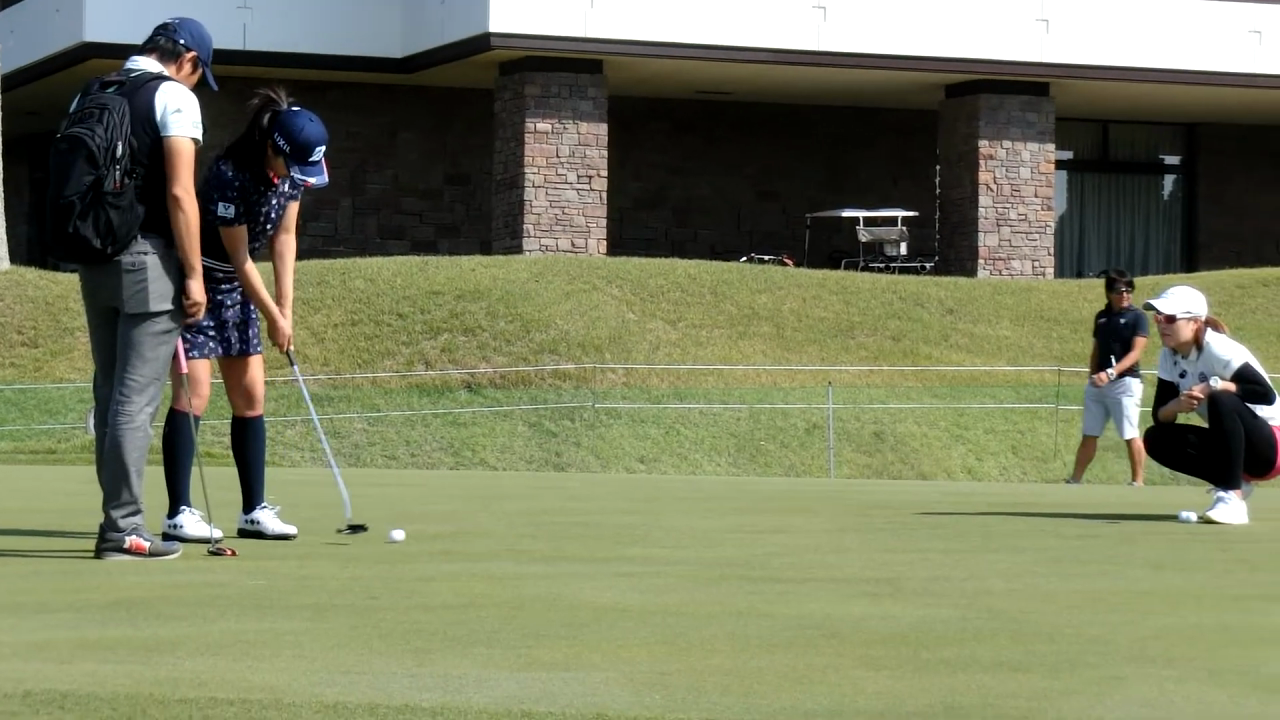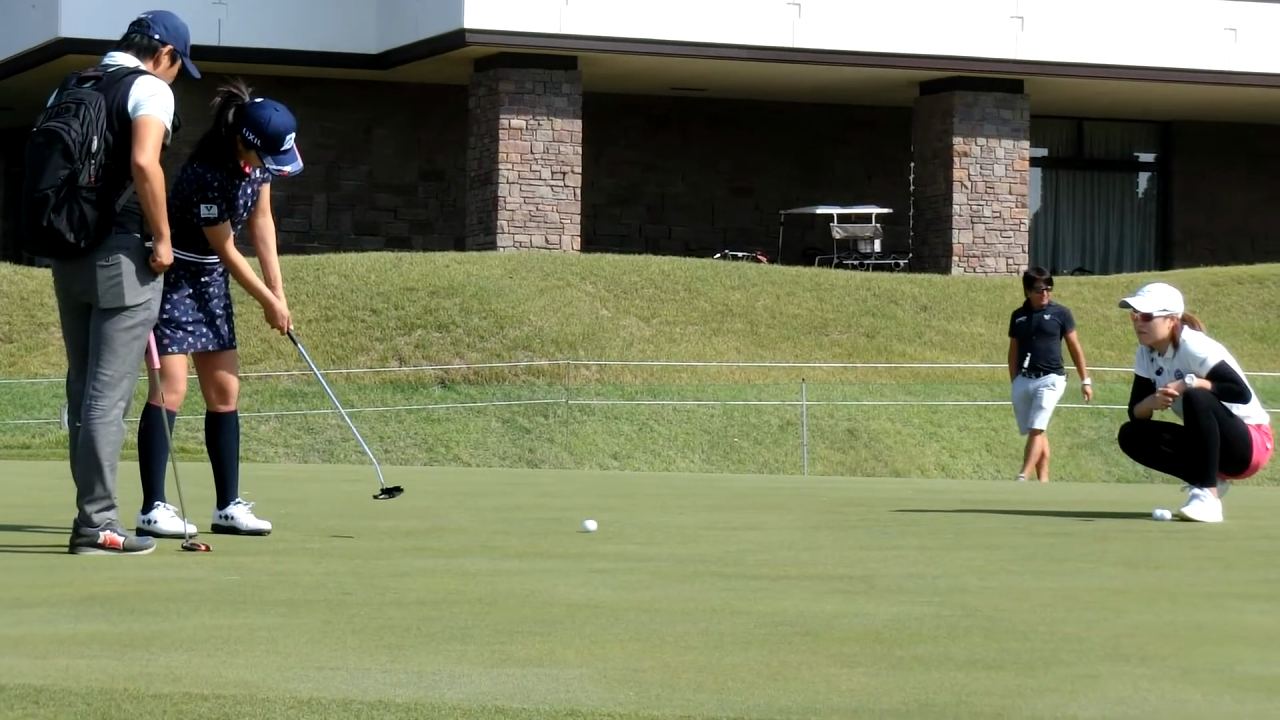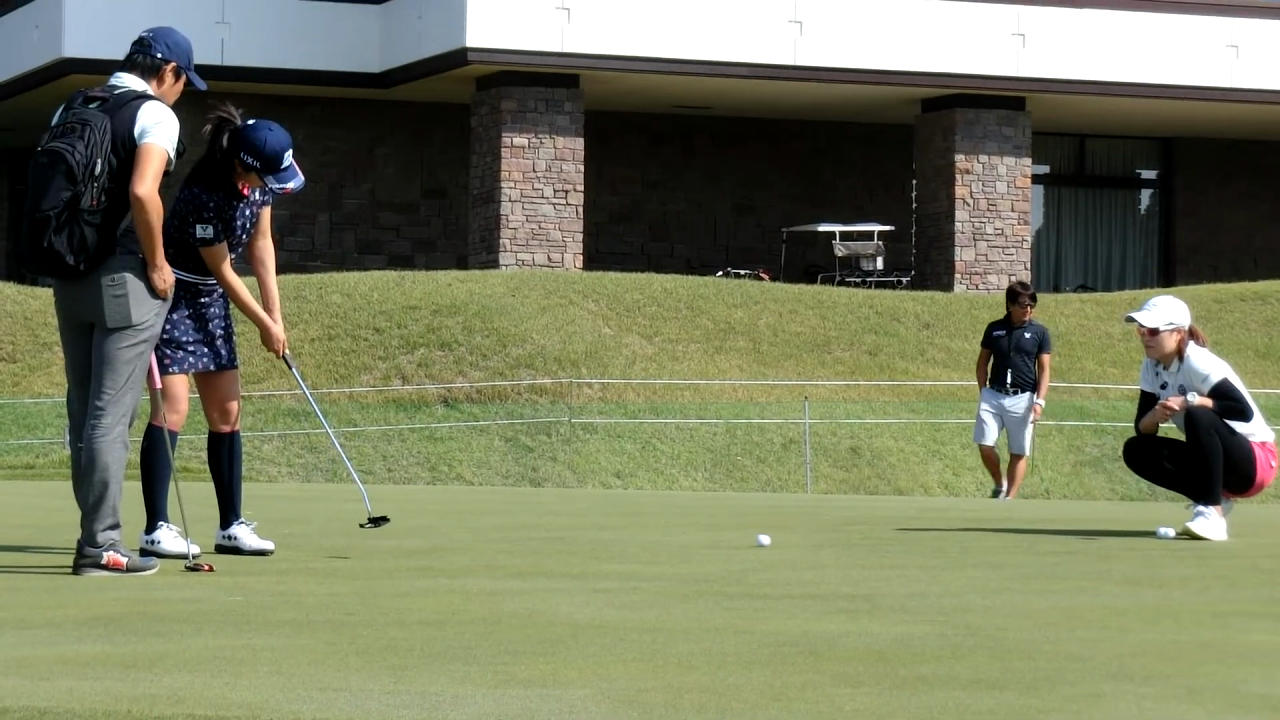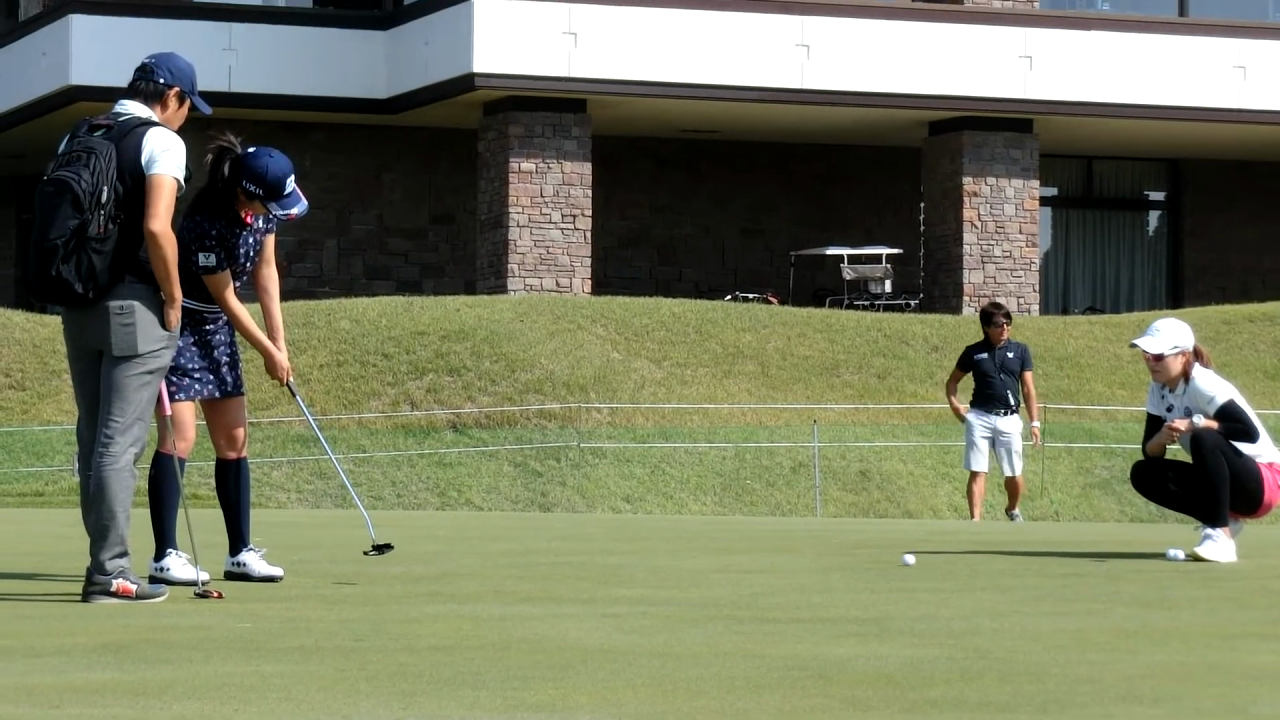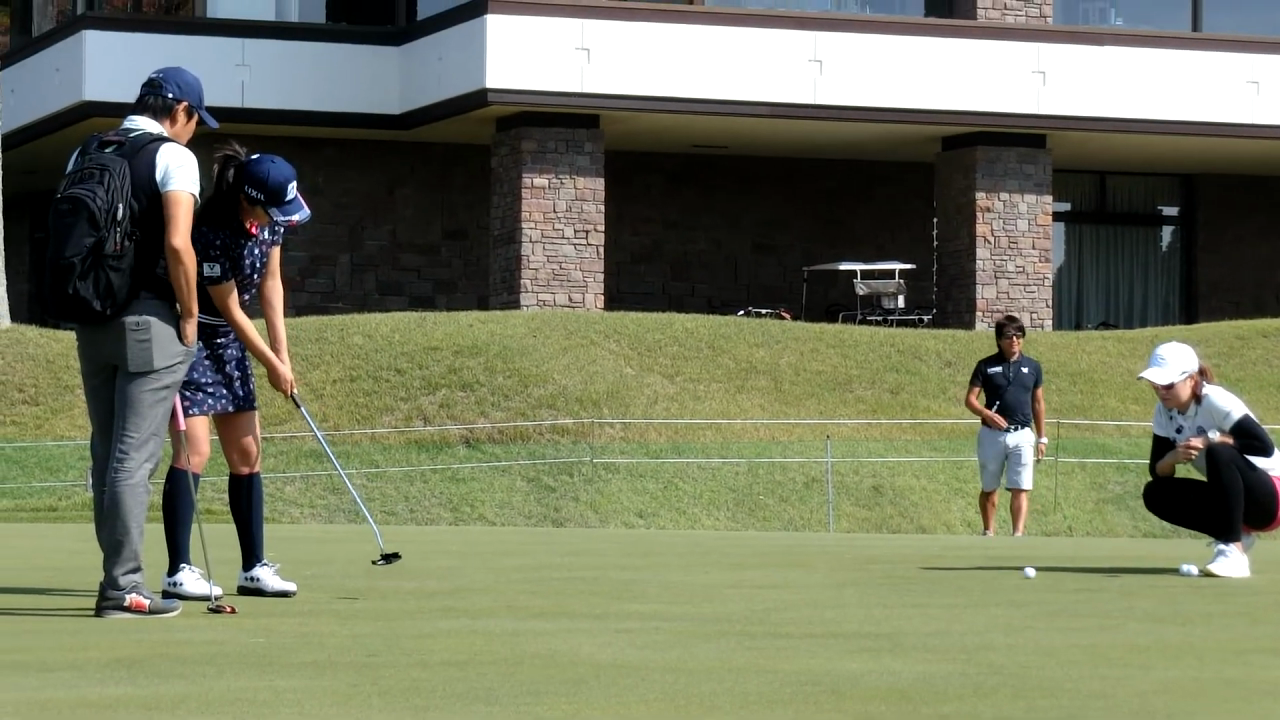
dt=0.5s
person 1, frame 1
right shoulder: (175, 96)
right elbow: (179, 193)
right wrist: (194, 273)
left hip: (96, 259)
right hip: (148, 257)
left knee: (110, 393)
right knee: (135, 398)
left ankle: (117, 517)
right ankle: (122, 528)
person 1, frame 2
right shoulder: (149, 88)
right elbow: (143, 162)
right wrist: (162, 238)
left hip: (68, 253)
right hip: (120, 252)
left knee: (83, 389)
right knee: (108, 394)
left ankle: (93, 512)
right ankle: (97, 524)
person 1, frame 3
left shoulder: (71, 108)
right shoulder: (154, 113)
right elbow: (142, 192)
right wrist: (157, 264)
left hip: (70, 275)
right hip: (122, 275)
left knee: (84, 410)
right knee: (110, 414)
left ankle: (96, 532)
right ankle: (100, 544)
person 1, frame 4
right shoulder: (161, 139)
right elbow: (156, 228)
right wrist: (173, 300)
left hip: (79, 304)
right hip: (131, 303)
left knee: (93, 438)
right knee: (119, 441)
left ankle: (106, 560)
right ankle: (109, 571)
person 1, frame 5
left shoulder: (86, 154)
right shoulder: (173, 156)
right elbow: (177, 245)
right wrist: (189, 316)
left hip: (93, 320)
right hip: (147, 320)
left knee: (107, 453)
right knee: (133, 456)
left ankle: (117, 577)
right ankle: (122, 587)
person 2, frame 1
left shoulder: (293, 173)
right shoulder: (230, 174)
left elbow: (285, 236)
right elbow: (240, 256)
left wrist: (287, 307)
right wrist: (273, 315)
left hip: (238, 285)
right hip: (196, 281)
left knee: (251, 397)
right knee: (194, 394)
left ankle: (255, 509)
right ankle: (179, 513)
person 2, frame 2
left shoulder: (259, 158)
right shoulder: (206, 173)
left elbow: (261, 220)
right elbow: (227, 249)
left wrist: (278, 288)
right wrist: (268, 301)
left hip: (212, 278)
right hip: (174, 275)
left knee: (225, 392)
right knee: (171, 389)
left ankle: (229, 505)
right ankle: (153, 508)
person 2, frame 3
left shoulder: (259, 180)
right shoulder: (203, 193)
left elbow: (261, 243)
right elbow: (223, 270)
left wrist: (276, 313)
right wrist: (265, 325)
left hip: (212, 300)
right hip: (175, 297)
left knee: (227, 413)
right knee: (172, 409)
left ankle: (232, 526)
right ankle: (156, 529)
person 2, frame 4
left shoulder: (264, 208)
right shoulder: (207, 222)
left elbow: (265, 269)
right elbow: (227, 298)
left wrist: (280, 341)
right wrist: (269, 353)
left hip: (217, 327)
right hip: (179, 324)
left knee: (234, 439)
right knee: (180, 436)
left ankle: (241, 552)
right ankle: (165, 556)
person 2, frame 5
left shoulder: (269, 219)
right shoulder: (212, 231)
left elbow: (270, 283)
right elbow: (231, 310)
left wrist: (283, 353)
right wrist: (272, 365)
left hip: (228, 341)
right hip: (190, 339)
left knee: (248, 453)
right knee: (195, 451)
left ankle: (254, 567)
right ankle: (179, 570)
person 3, frame 1
left shoulder: (1219, 349)
right shoulder: (1168, 356)
right elbow: (1159, 416)
left wrist: (1213, 385)
right wrist: (1176, 405)
right hip: (1234, 445)
left knee: (1222, 400)
right knee: (1156, 438)
left ankle: (1233, 498)
right ankle: (1234, 482)
person 3, frame 2
left shoulder: (1195, 347)
right shoulder: (1145, 353)
left elbow: (1242, 393)
right elbow: (1135, 413)
left wrist: (1188, 382)
right wrist: (1151, 402)
right hip: (1209, 444)
left knee: (1197, 397)
right knee: (1131, 435)
left ankle: (1208, 496)
right ankle: (1209, 482)
person 3, frame 3
left shoulder: (1198, 362)
right shoulder: (1151, 367)
left elbow: (1244, 411)
right elbow: (1142, 429)
left wrist: (1190, 400)
right wrist: (1154, 415)
right hip: (1215, 460)
left knee: (1198, 416)
right knee: (1135, 450)
left ankle: (1212, 514)
right ankle: (1214, 499)
person 3, frame 4
left shoulder: (1203, 384)
right shoulder: (1159, 390)
left elbow: (1250, 432)
right elbow: (1150, 453)
left wrist: (1195, 422)
right wrist: (1160, 438)
right hip: (1222, 482)
left knee: (1204, 439)
right knee: (1143, 473)
left ankle: (1221, 537)
right ankle: (1225, 521)
person 3, frame 5
left shoulder: (1216, 401)
right shoulder: (1164, 411)
right elbow: (1157, 472)
left wrist: (1211, 438)
right wrist: (1173, 457)
right hip: (1230, 500)
left knee: (1219, 452)
right knee: (1155, 493)
left ankle: (1234, 553)
right ankle: (1236, 535)
person 4, frame 1
left shoulder: (1138, 317)
right shoulder: (1101, 317)
left elbow: (1136, 352)
left wrist: (1110, 372)
right wrist: (1091, 377)
left hip: (1125, 383)
right hip: (1098, 383)
left knee: (1130, 435)
right knee: (1089, 435)
left ankle: (1137, 484)
right ankle: (1075, 482)
person 4, frame 2
left shoulder: (1061, 313)
right shoulder: (1018, 316)
left elbow: (1075, 348)
left wrist: (1085, 380)
right wrist: (1014, 381)
left hip: (1050, 380)
right hip: (1023, 381)
left knee: (1036, 429)
right knee: (1036, 432)
left ankle: (1023, 478)
right ankle: (1043, 482)
person 4, frame 3
left shoulder: (1040, 332)
right shoulder: (994, 329)
left elbow: (1044, 369)
right elbow: (982, 363)
left wrist: (1039, 401)
right wrist: (983, 392)
left hip: (1022, 399)
right hip: (993, 396)
left knee: (1018, 453)
right knee: (985, 446)
left ankle: (1009, 500)
right ankle: (1000, 484)
person 4, frame 4
left shoulder: (1020, 351)
right shoulder: (973, 352)
left elbow: (1028, 388)
right elbow: (952, 381)
left wrist: (1035, 421)
right wrist: (955, 405)
left hip: (1010, 420)
right hip: (980, 418)
left knee: (1014, 474)
right knee: (977, 472)
left ankle: (1013, 510)
right ankle: (975, 521)
person 4, frame 5
left shoulder: (1033, 367)
right shoulder: (985, 365)
left elbow: (1038, 404)
right elbow: (970, 399)
left wrist: (1042, 438)
right wrist: (987, 414)
left hip: (1023, 436)
right hip: (992, 434)
left knee: (1021, 489)
right knee: (989, 489)
left ankle: (1017, 535)
right ankle: (988, 533)
